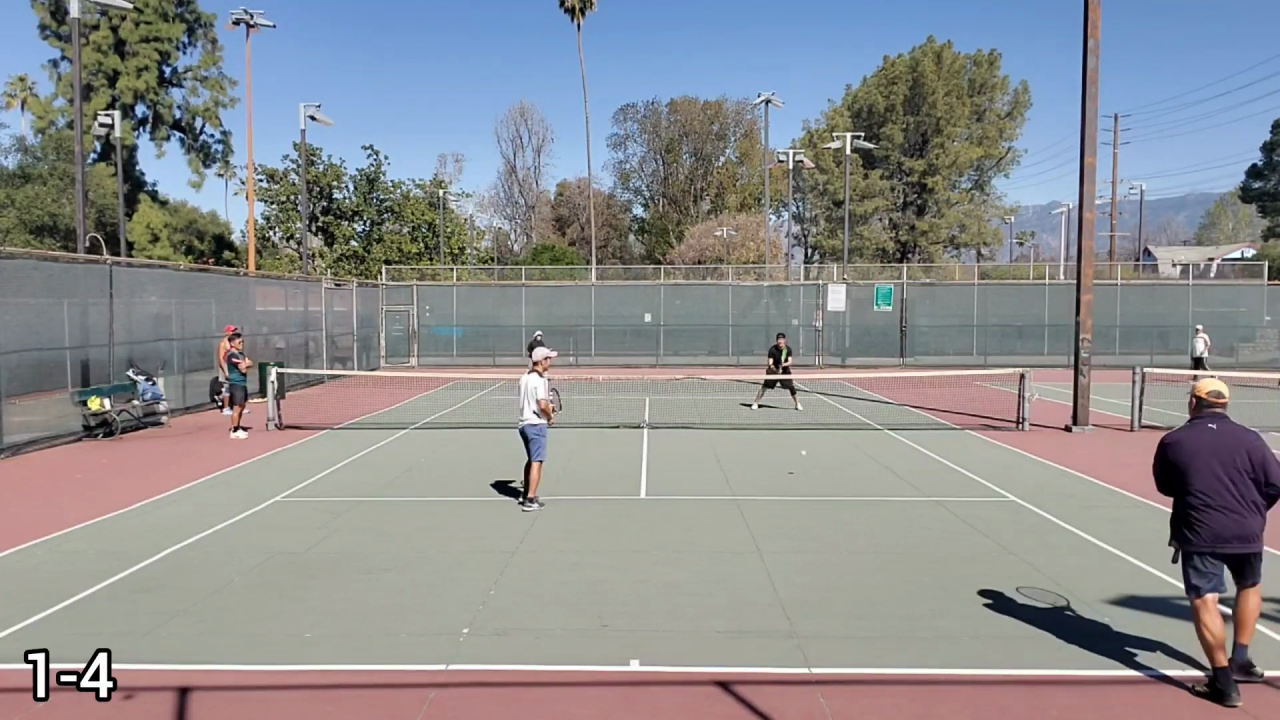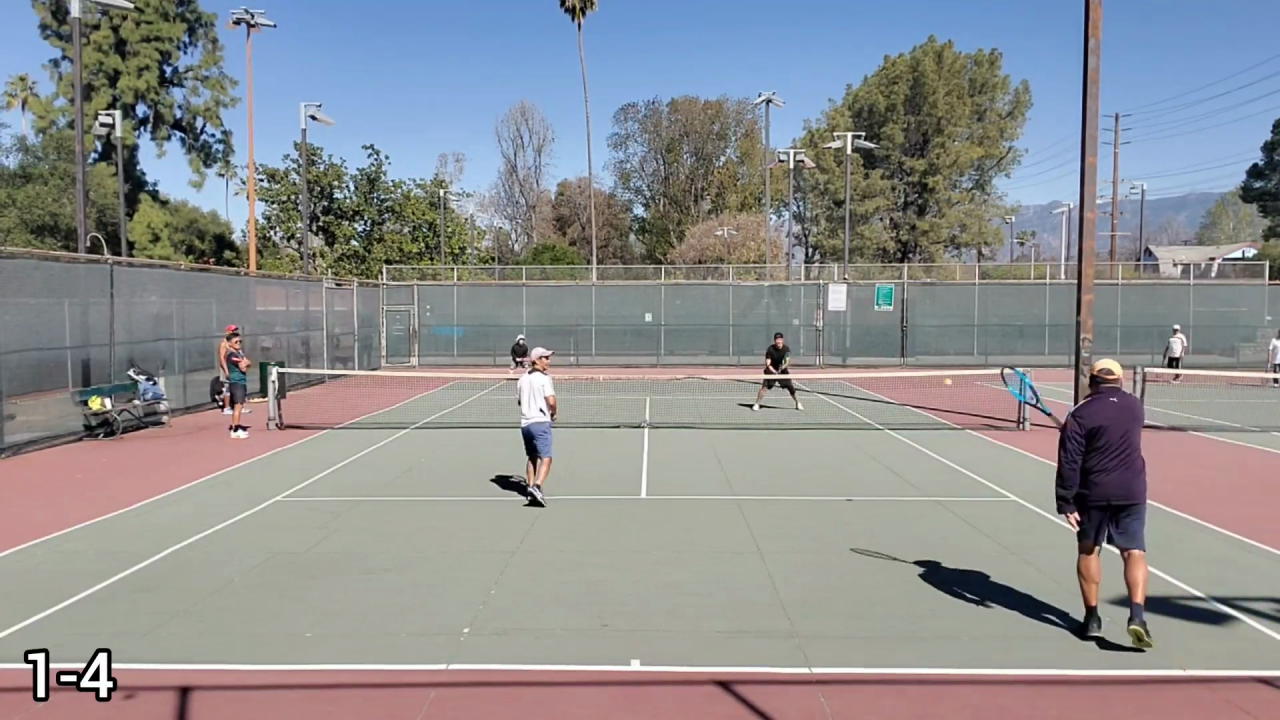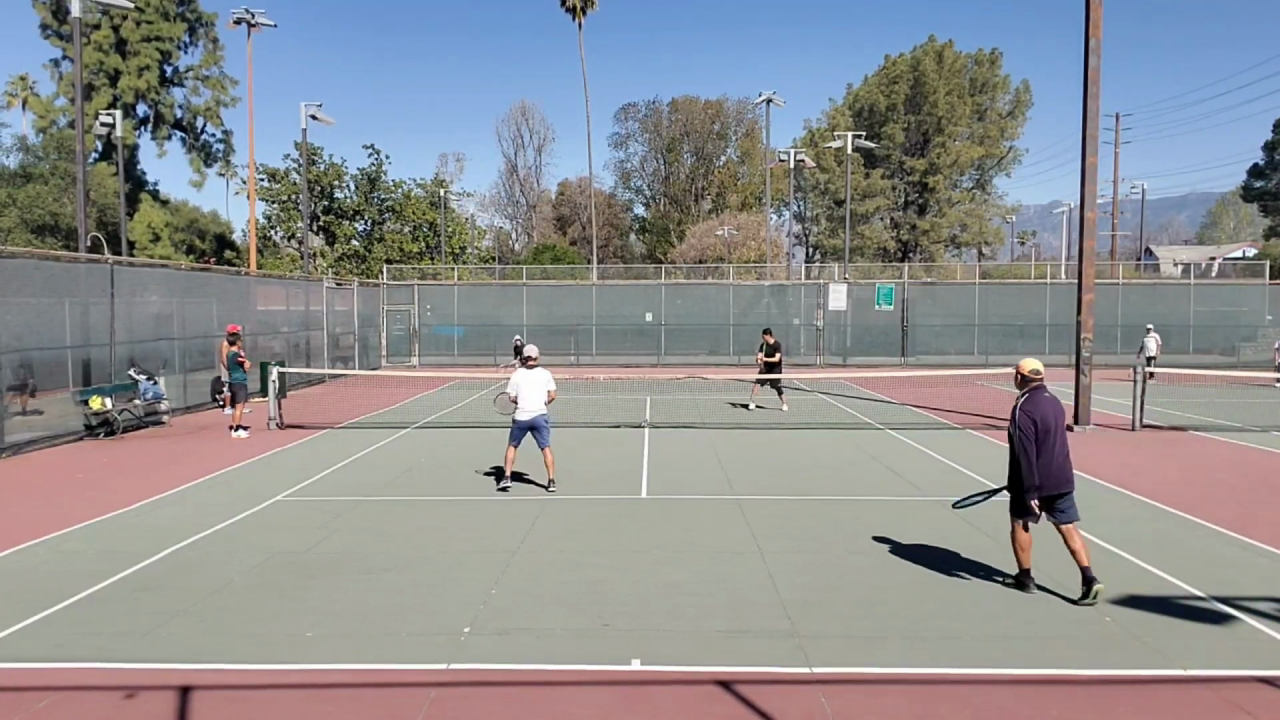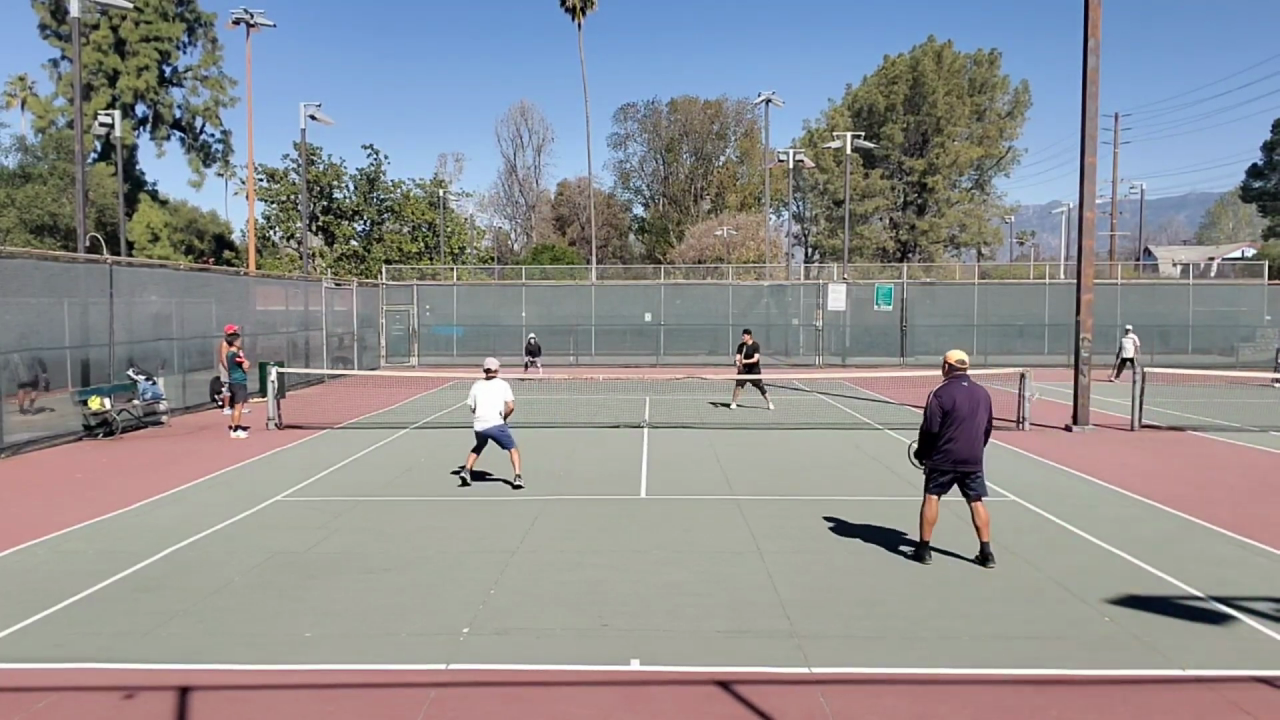
dt=0.7s
person 1, frame 1
left shoulder: (1172, 442)
right shoulder: (1250, 439)
left elbow: (1164, 487)
left hip: (1200, 536)
right hip: (1246, 535)
left knee: (1206, 604)
right knee: (1250, 588)
left ankle: (1224, 683)
right ankle: (1242, 658)
person 1, frame 2
left shoulder: (1080, 414)
right shoulder: (1135, 407)
left elbow: (1069, 462)
left wrist: (1064, 503)
left hip: (1093, 493)
right hip: (1131, 493)
left knee: (1088, 551)
right knee: (1134, 554)
left ankle: (1091, 618)
right ankle: (1137, 615)
person 1, frame 3
left shoulder: (1024, 408)
right shoulder: (1055, 403)
left elbow: (1025, 454)
left wrist: (1028, 491)
left hip: (1032, 481)
right hip: (1062, 479)
left knee: (1020, 523)
right knee: (1068, 528)
left ankle: (1024, 579)
right ankle: (1089, 581)
person 1, frame 4
left shoulder: (941, 393)
right shoulder: (982, 393)
left elbow: (930, 429)
right elbow: (987, 428)
left wrist: (921, 453)
left hip: (944, 458)
right hip: (973, 459)
left knee: (931, 498)
right knee: (976, 502)
left ankle: (923, 549)
right ankle: (986, 552)
